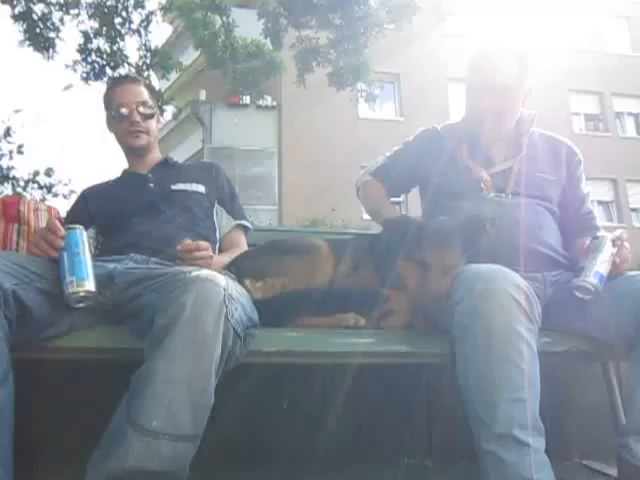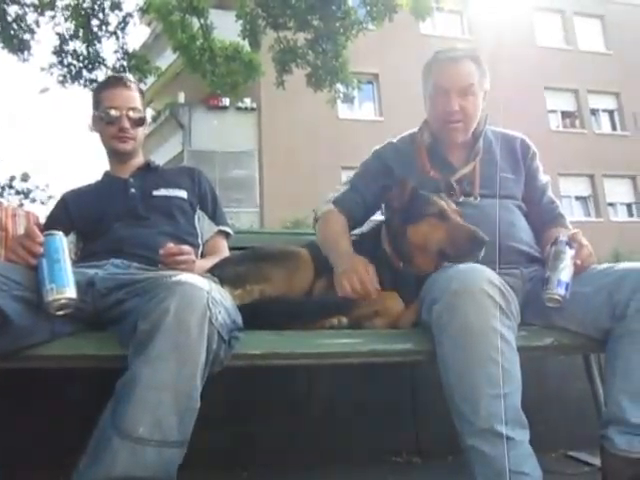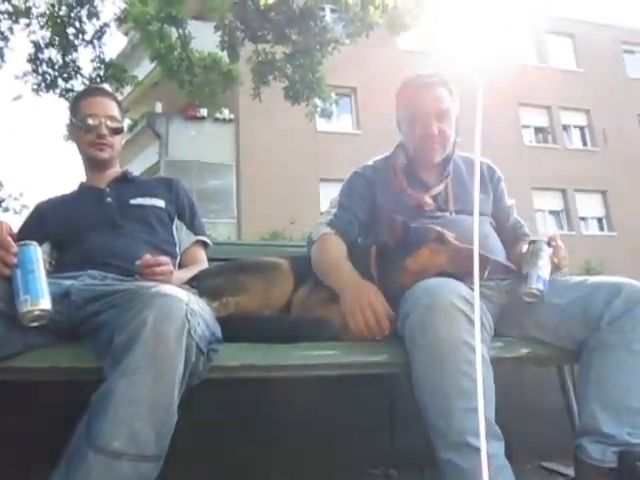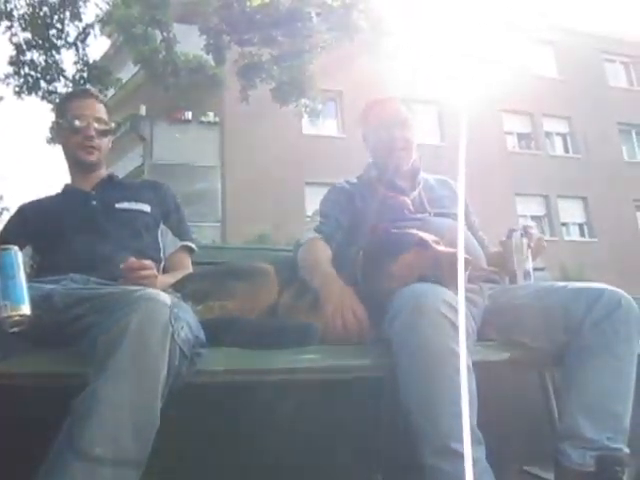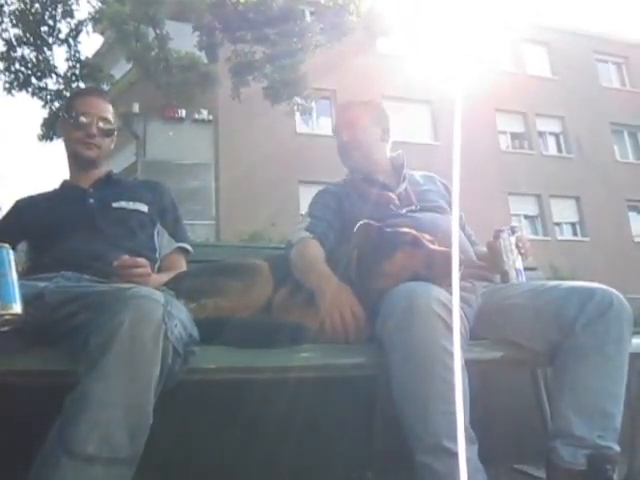
dt=1s
person 1, frame 1
left shoulder: (560, 153)
right shoulder: (435, 144)
left elbow: (582, 232)
right elbow: (371, 183)
right wrist: (390, 216)
left hip: (562, 285)
right hip: (476, 280)
right knee: (495, 290)
person 1, frame 2
left shoulder: (516, 148)
right shoulder: (395, 156)
left elbow: (549, 220)
right elbow: (333, 213)
left wrist: (566, 245)
right wrist: (344, 257)
left hip: (537, 279)
right hip: (456, 282)
right knee: (472, 287)
person 1, frame 3
left shoulder: (483, 172)
right shoulder: (371, 179)
left elbow: (515, 239)
right elbow: (325, 238)
right wrist: (351, 283)
left hip: (506, 291)
right hip: (434, 294)
right knee: (443, 301)
person 1, frame 4
left shoulder: (446, 187)
right shoulder: (349, 195)
right elbow: (312, 245)
right wrist: (331, 284)
left hip: (484, 292)
right hip: (416, 299)
right knee: (429, 305)
person 1, frame 5
left shoulder: (433, 183)
right shoulder: (336, 198)
right elbow: (304, 245)
right wrist: (327, 283)
left hip: (480, 289)
right hip: (411, 297)
left knee: (603, 305)
right knee: (422, 305)
person 2, frame 1
left shoulder: (207, 175)
right shoulder: (97, 195)
left elbow: (239, 250)
right elbow: (63, 246)
left wrist: (214, 262)
right wrist: (43, 243)
left hip: (175, 280)
right hip: (95, 279)
left knee: (206, 291)
person 2, frame 2
left shoulder: (188, 180)
right shoulder: (77, 199)
left elbow: (222, 256)
right elbow: (41, 251)
left wrist: (197, 266)
left hip: (155, 284)
right hip: (75, 283)
left knee: (189, 295)
person 2, frame 3
left shoulder: (165, 191)
right shoulder: (51, 210)
left elbow: (200, 268)
left wrist: (175, 277)
left hip: (133, 297)
right hip: (52, 295)
left knee: (167, 307)
person 2, frame 4
left shoulder: (152, 194)
right shoulder: (34, 212)
left elbow: (185, 274)
left wrist: (157, 282)
left hip: (117, 301)
right hip: (37, 297)
left knee: (151, 309)
person 2, frame 5
left shoulder: (150, 194)
left elbow: (179, 274)
left wrist: (151, 281)
left hip: (114, 300)
right hip: (33, 294)
left knee: (144, 307)
